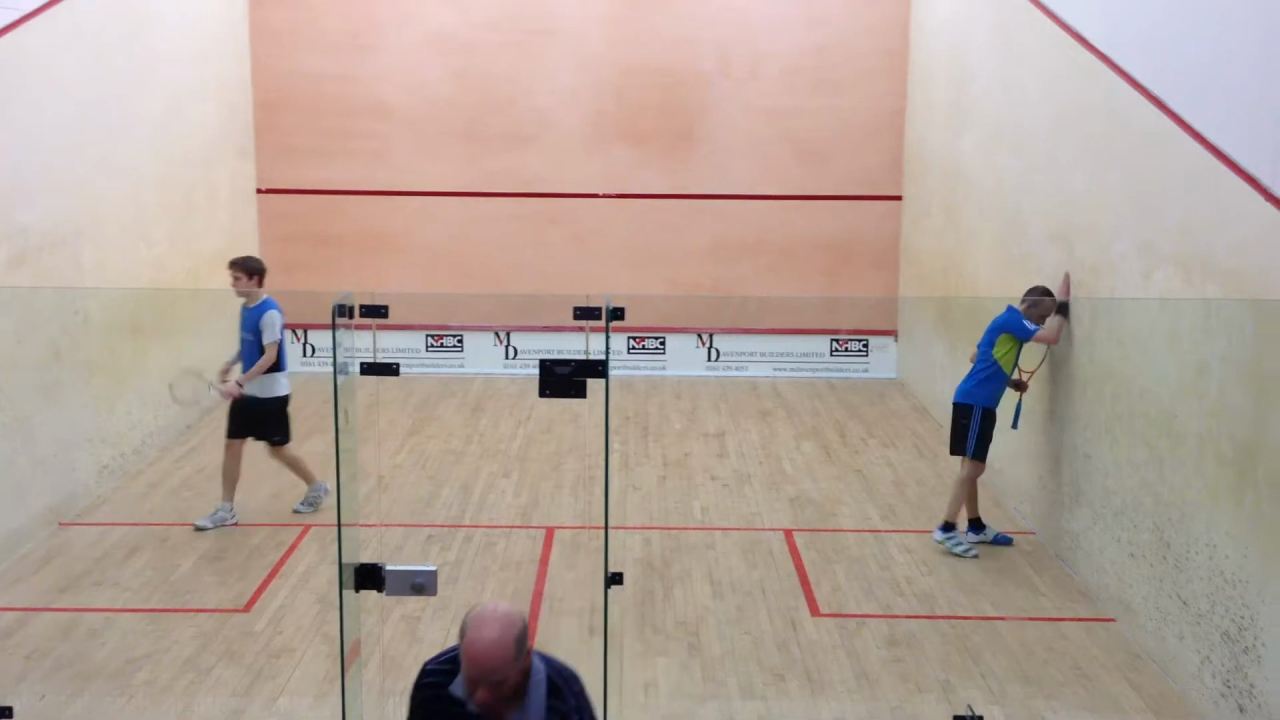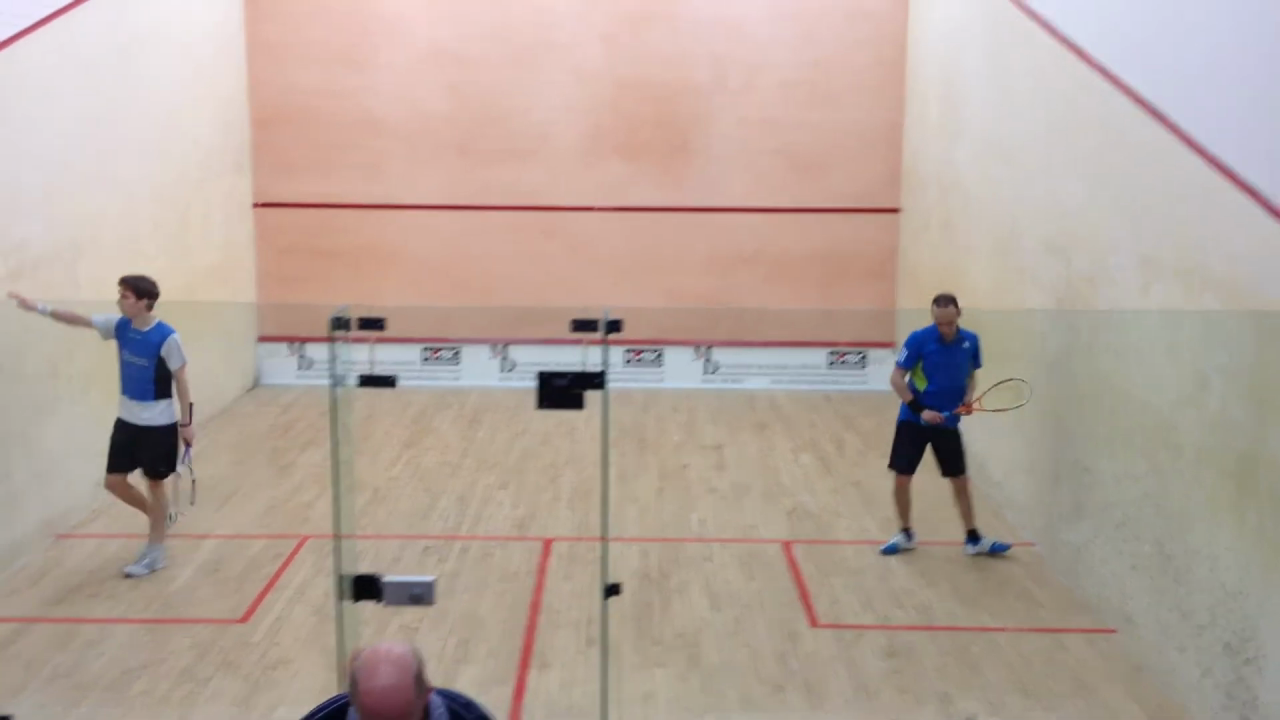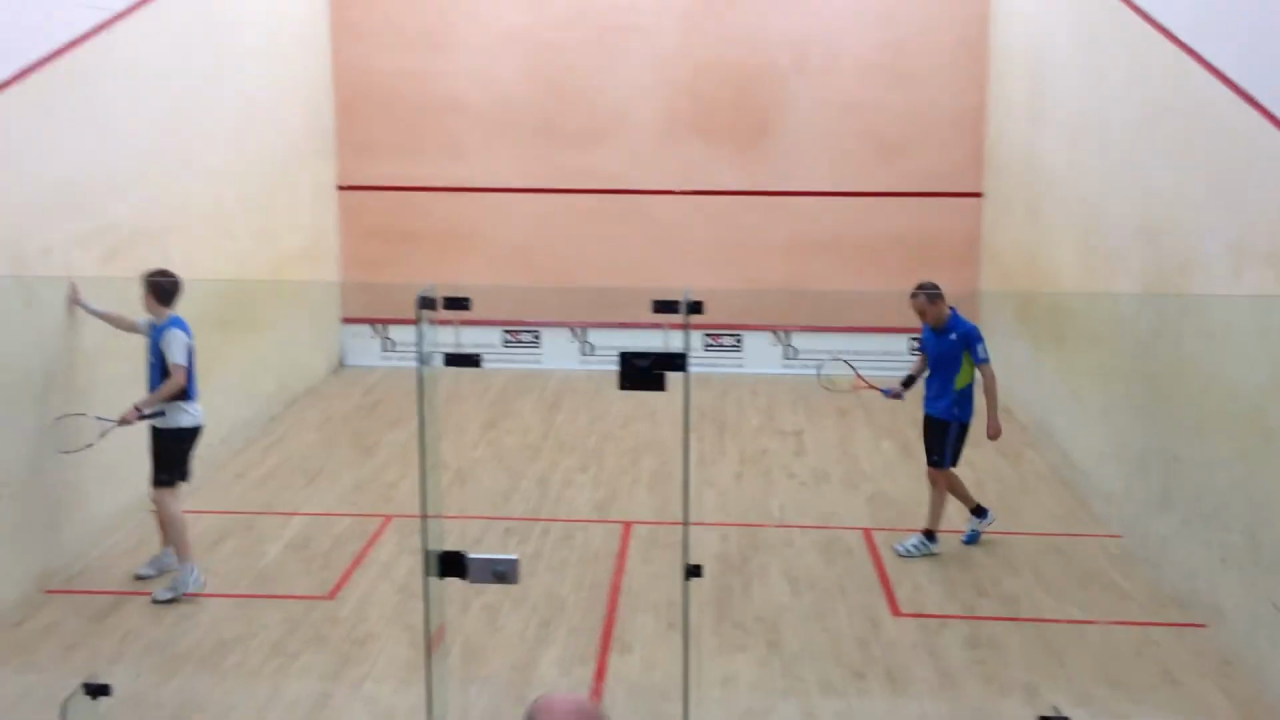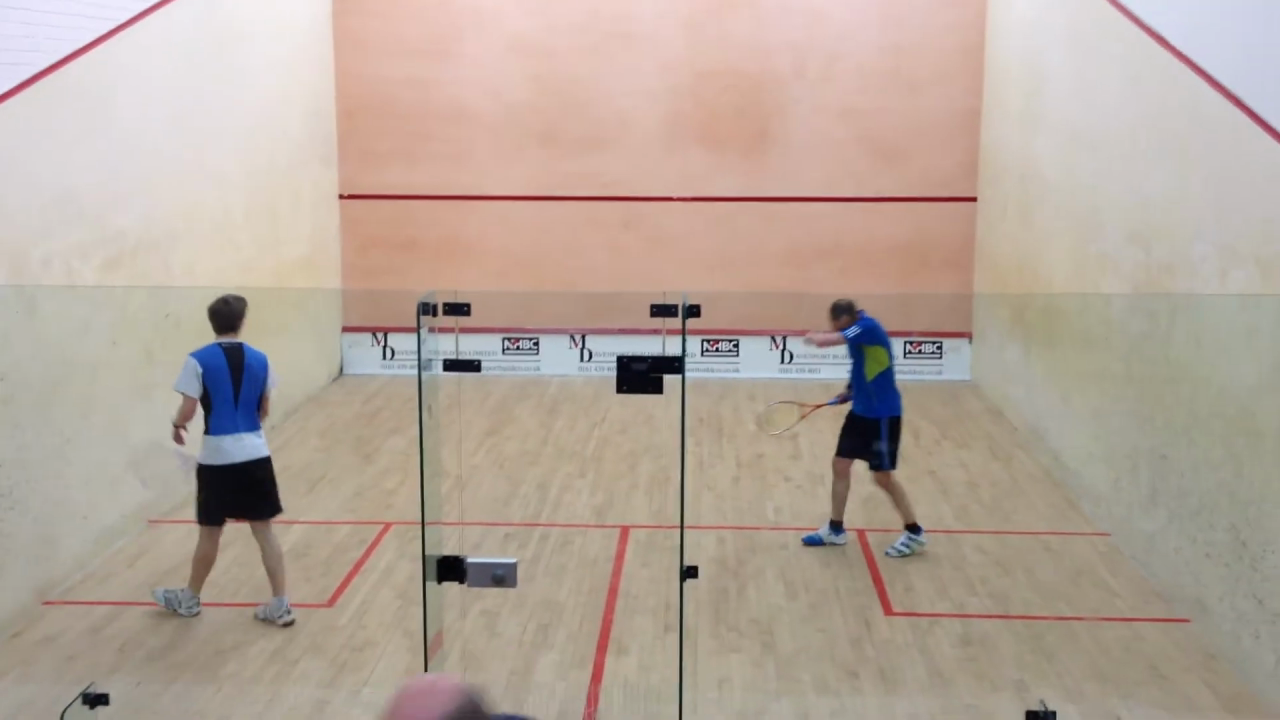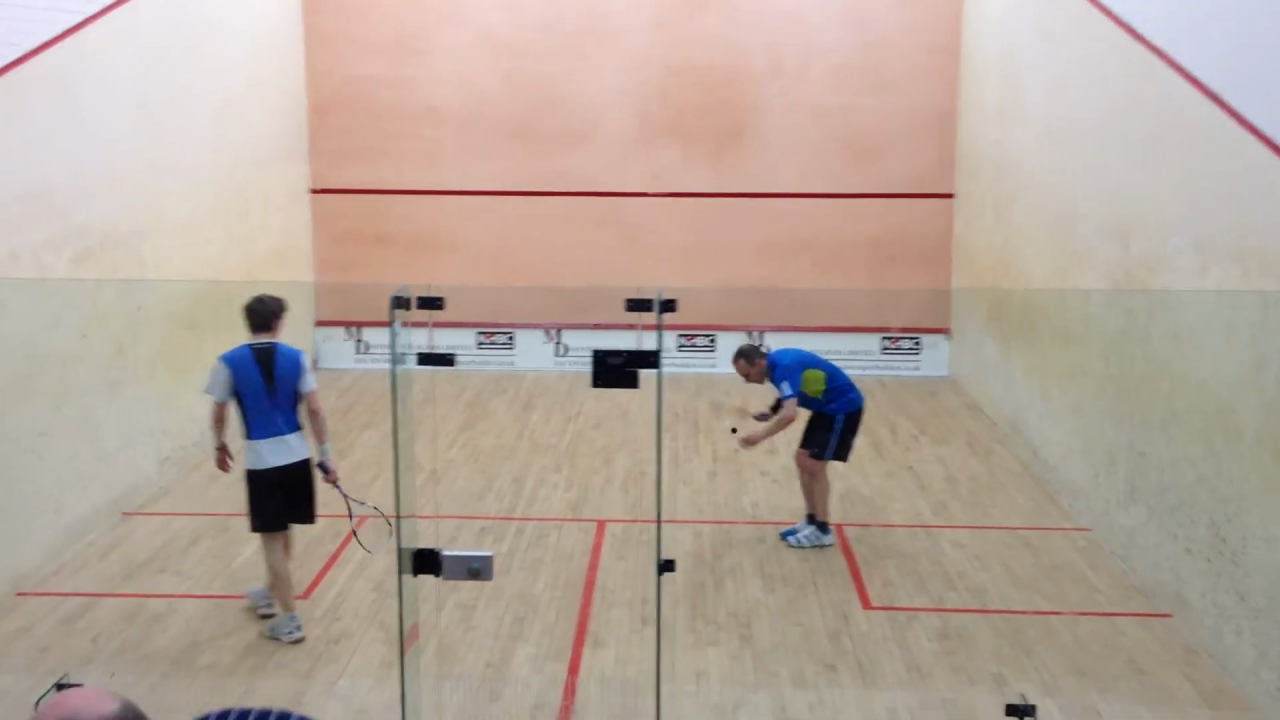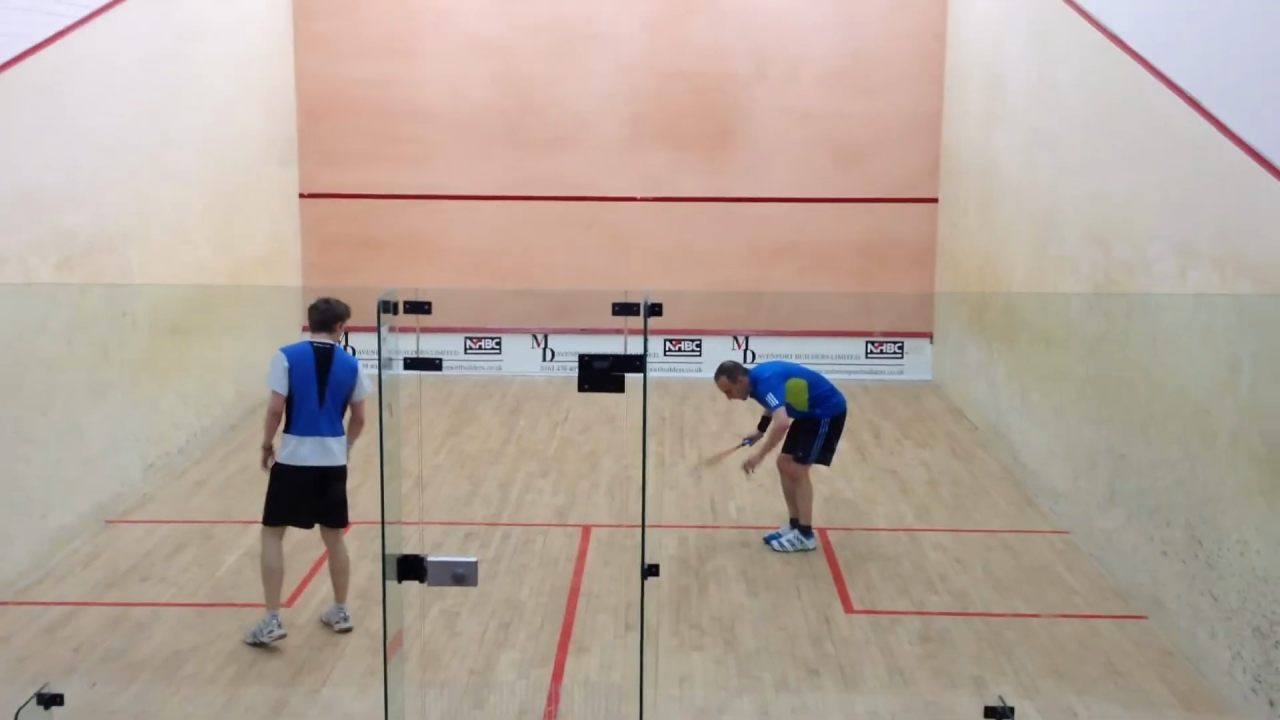
dt=0.7s
person 1, frame 1
left shoulder: (269, 312)
right shoulder: (246, 307)
left elbow: (270, 356)
left wrist: (239, 383)
right wrist: (229, 365)
left hip: (267, 393)
right hip: (246, 391)
left knee: (278, 450)
right knee: (232, 446)
left ankle: (316, 487)
right ankle: (225, 509)
person 1, frame 2
left shoulder: (167, 337)
right shoulder: (120, 325)
left elbow: (180, 381)
right elbow: (79, 319)
left wrist: (186, 422)
right wrist: (38, 307)
left hip: (158, 423)
right hip: (128, 418)
left knee: (155, 484)
right knee: (114, 481)
left ankle: (155, 551)
right ankle: (160, 515)
person 1, frame 3
left shoulder: (173, 332)
right shoulder: (161, 326)
left elbow: (177, 380)
right elbow: (128, 324)
left wrist: (138, 407)
right wrist: (87, 306)
left hip: (178, 422)
right hip: (173, 421)
left knee: (165, 493)
right knee: (164, 491)
left ankle: (188, 574)
right ankle: (167, 555)
person 1, frame 4
left shoulder: (198, 361)
right shoulder: (260, 360)
left elbow: (187, 411)
left wrist: (177, 428)
left hip: (218, 458)
right hip: (256, 454)
left knee: (210, 531)
right knee: (263, 529)
left ankle: (189, 598)
right ankle: (280, 604)
person 1, frame 5
left shoulder: (229, 363)
right shoulder: (296, 357)
left elbow: (219, 415)
right elbow: (314, 410)
left wrist: (220, 446)
right wrist: (326, 457)
left hip: (261, 462)
right hip: (297, 457)
left knee: (272, 540)
right knee: (283, 532)
left ankle: (288, 621)
right ankle: (271, 595)
person 1, frame 6
left shoulder: (287, 356)
right shoulder: (350, 364)
left elbow: (276, 409)
right elbow: (359, 419)
left wrist: (266, 445)
left hip: (293, 459)
right hip: (333, 460)
left knee: (272, 534)
right knee: (334, 537)
left ankle: (271, 620)
right ankle: (340, 611)
person 2, frame 1
left shoulder: (1008, 321)
right shoulder: (1013, 320)
left elbow: (976, 357)
right elbow: (1051, 337)
left wrist: (1008, 381)
right wrist: (1062, 307)
left hip: (979, 401)
right hip: (975, 401)
left knee: (973, 465)
right knee: (973, 465)
left ankle: (975, 526)
right ankle: (947, 528)
person 2, frame 2
left shoulder: (970, 341)
right shoulder: (918, 340)
left elbow: (971, 376)
right elbow: (896, 379)
left wrist: (968, 397)
right wrist: (919, 410)
left hip: (947, 423)
right hip: (914, 420)
left knee: (960, 481)
right knee: (901, 480)
left ankle: (974, 539)
right ankle: (906, 534)
person 2, frame 3
left shoulder: (968, 332)
right shoulder: (928, 329)
left elbow: (988, 375)
left wrist: (993, 418)
right wrist: (905, 384)
left hip: (953, 415)
right hip: (932, 410)
left knee: (937, 474)
right knee: (940, 472)
left ankle: (929, 537)
right ankle: (980, 514)
person 2, frame 4
left shoulder: (867, 327)
right shoulder: (857, 330)
left elbow: (825, 341)
left wrist: (811, 336)
right wrist: (850, 390)
left hip: (883, 413)
right hip: (861, 410)
left knee: (882, 476)
right knee: (839, 465)
left ankle: (913, 532)
right ankle: (835, 529)
person 2, frame 5
left shoulder: (784, 367)
right shoulder: (776, 362)
left elbow: (789, 415)
right elbow: (789, 394)
left wrist: (760, 436)
right wrist: (773, 411)
left hip: (844, 406)
right hip: (828, 406)
left knee: (815, 465)
right knee: (802, 459)
left ankle: (822, 530)
right ankle: (812, 521)
person 2, frame 6
left shoulder: (766, 381)
right shoulder: (757, 378)
left elbow: (782, 423)
right elbow: (773, 406)
left wrist: (759, 455)
right wrist: (761, 430)
left hip: (827, 411)
right hip: (809, 412)
left knee: (797, 470)
right knee: (785, 464)
left ankle: (805, 535)
right ankle: (795, 526)
